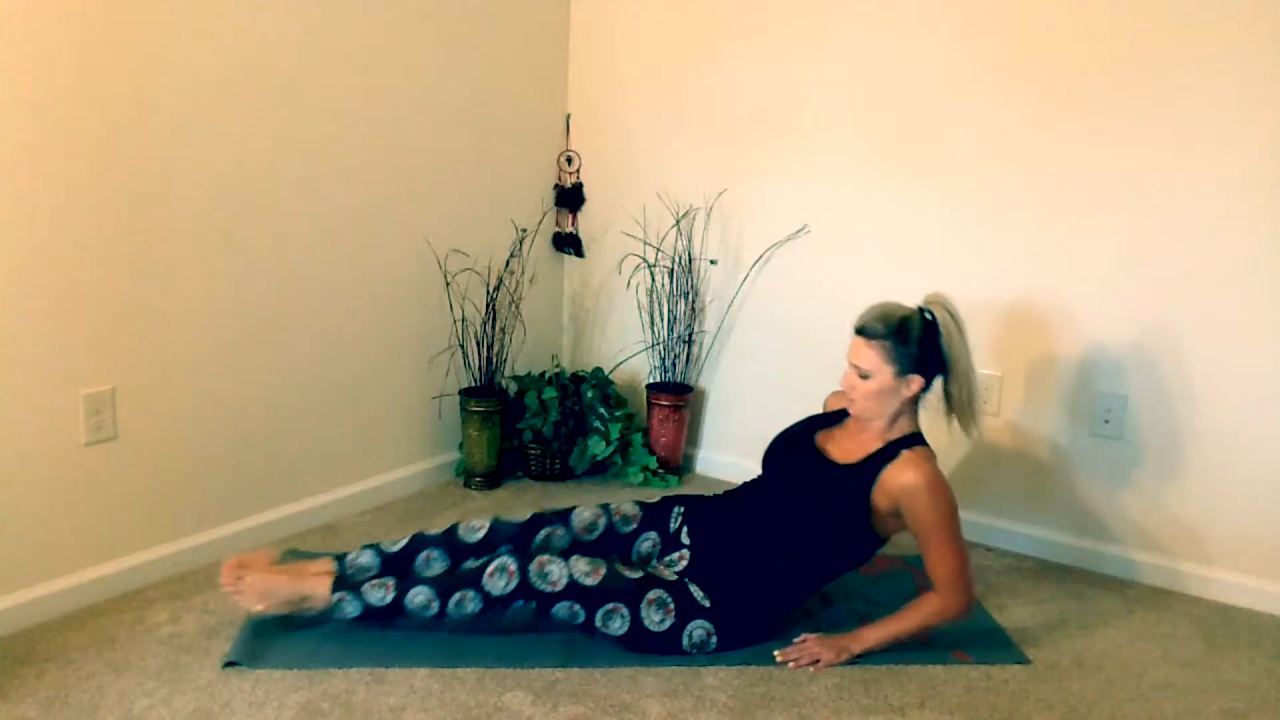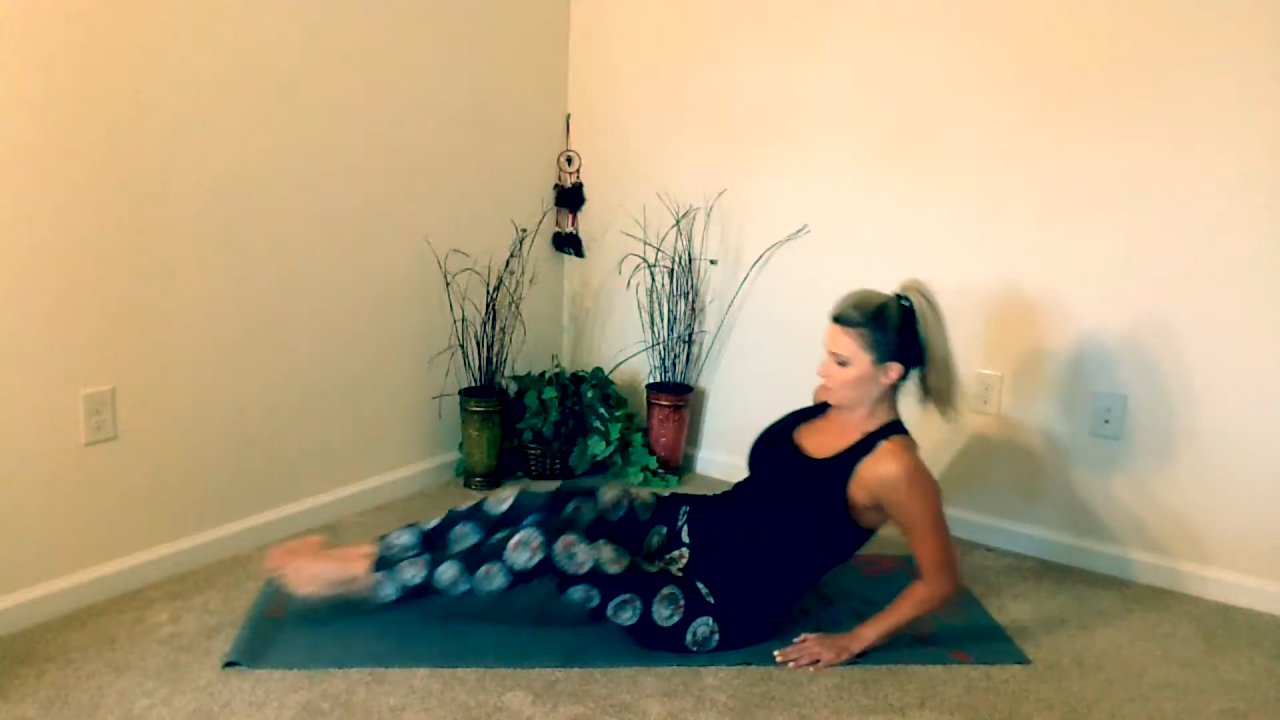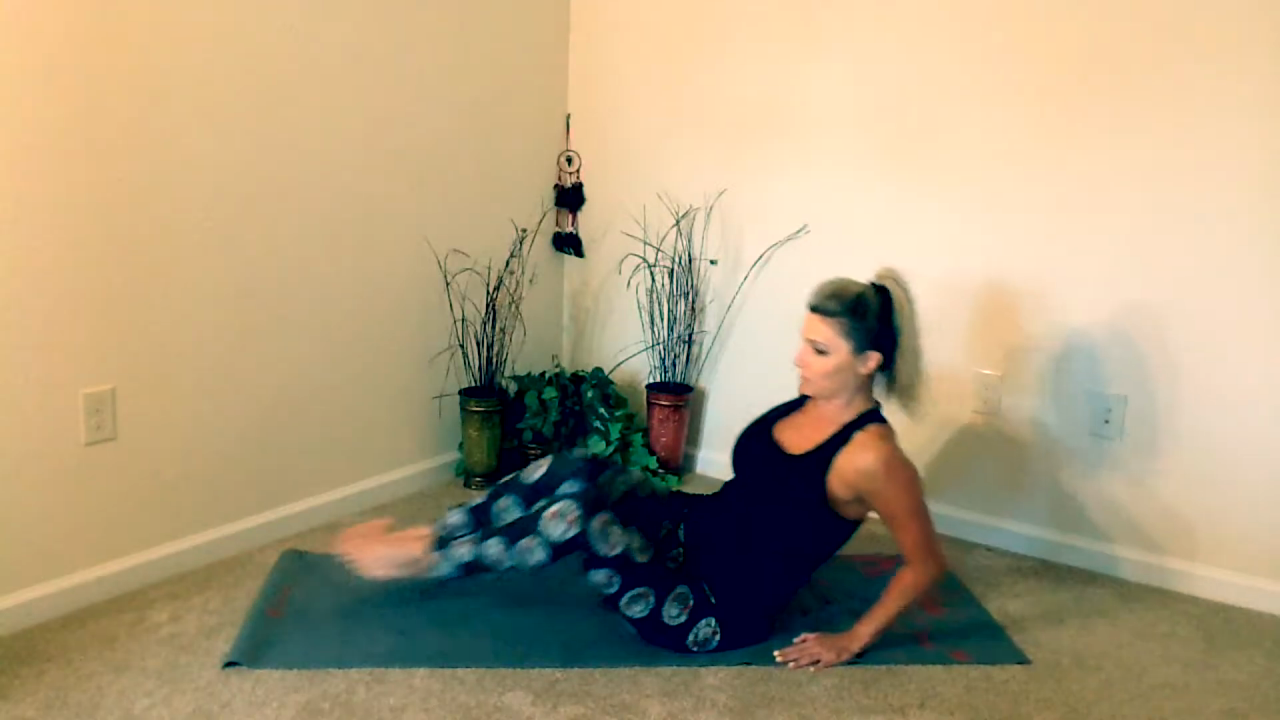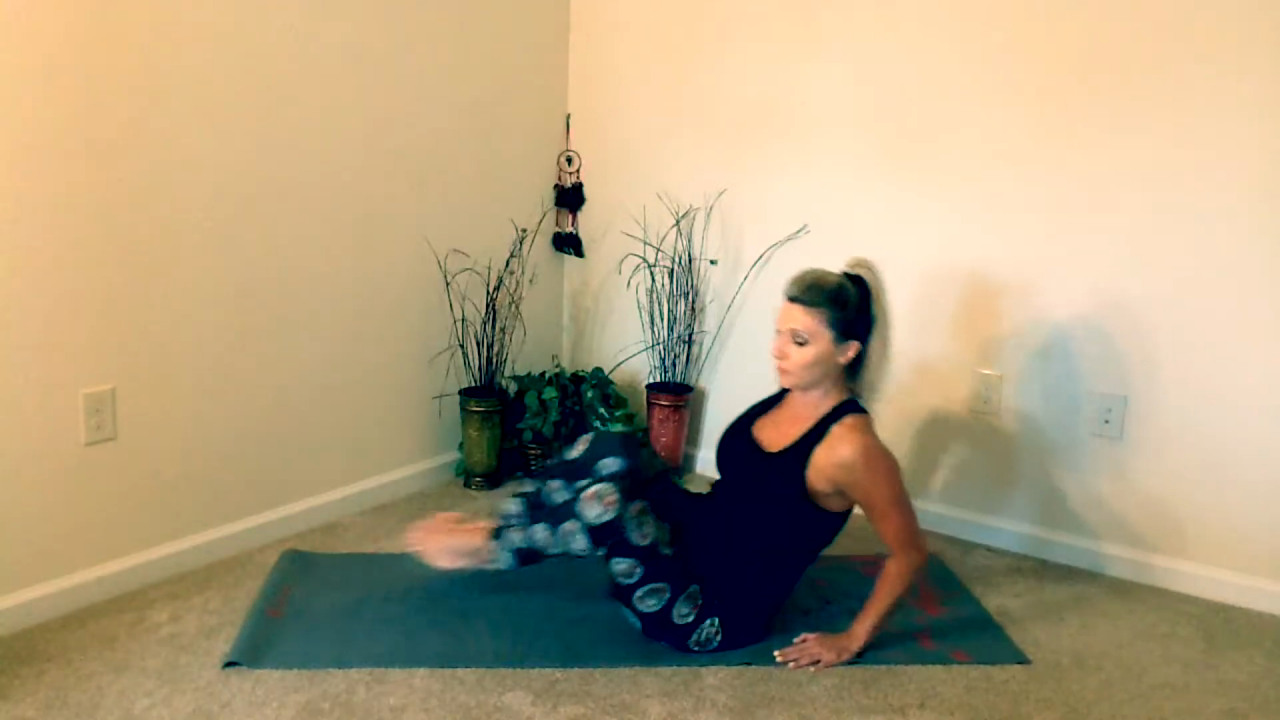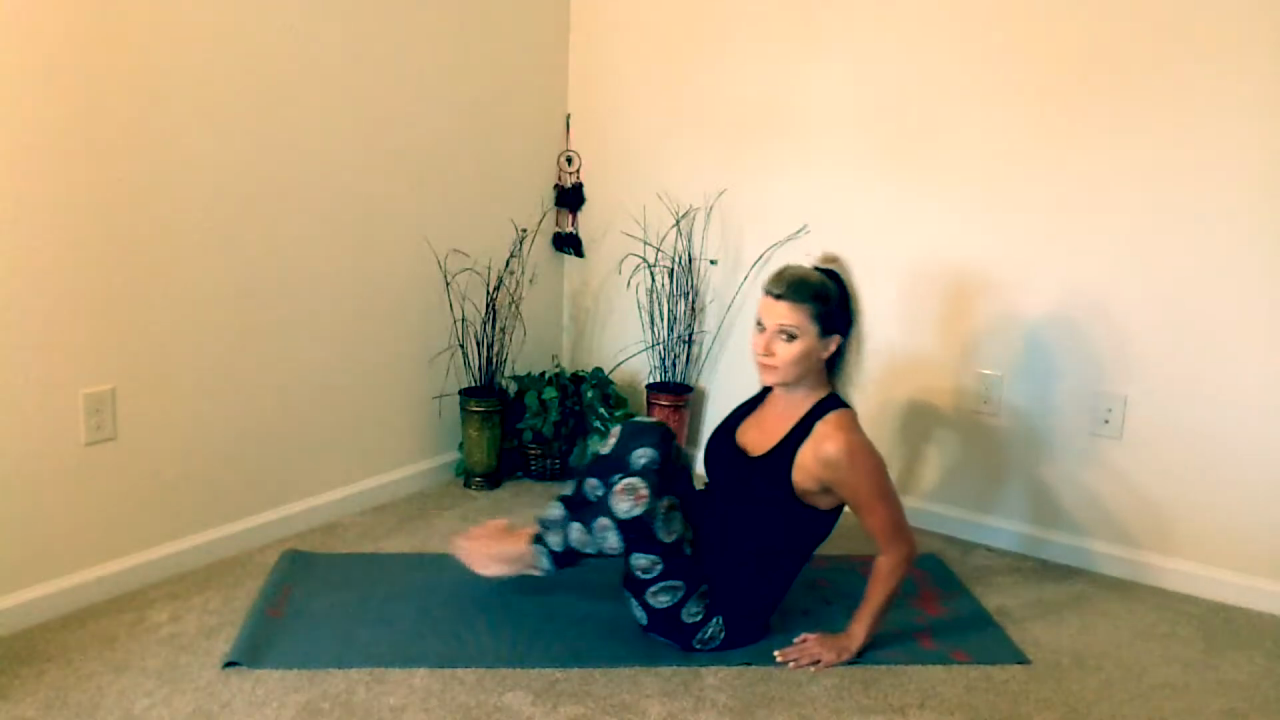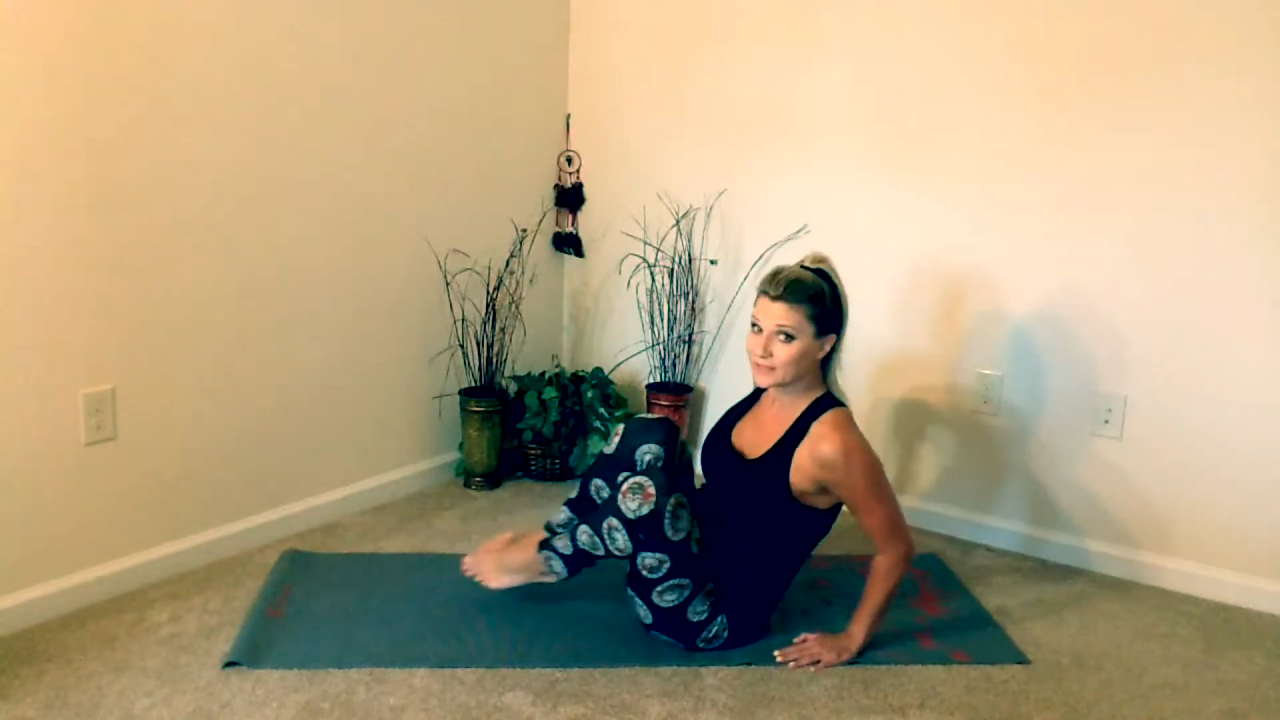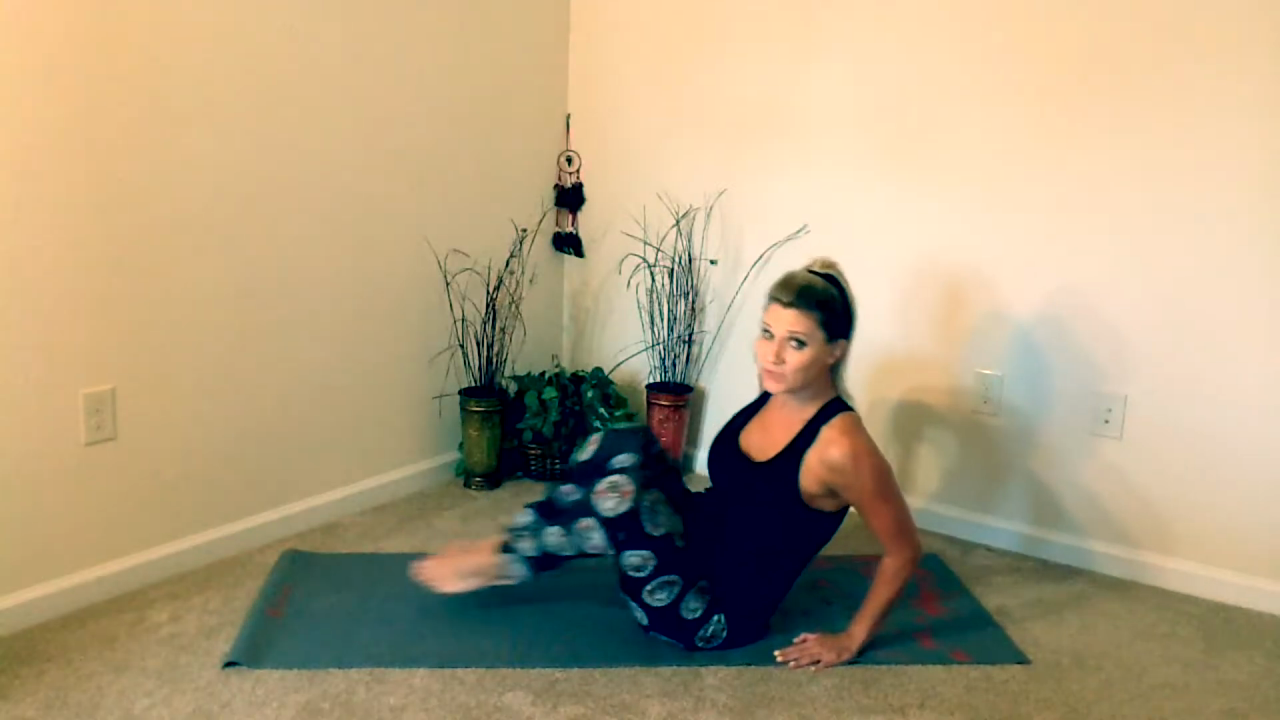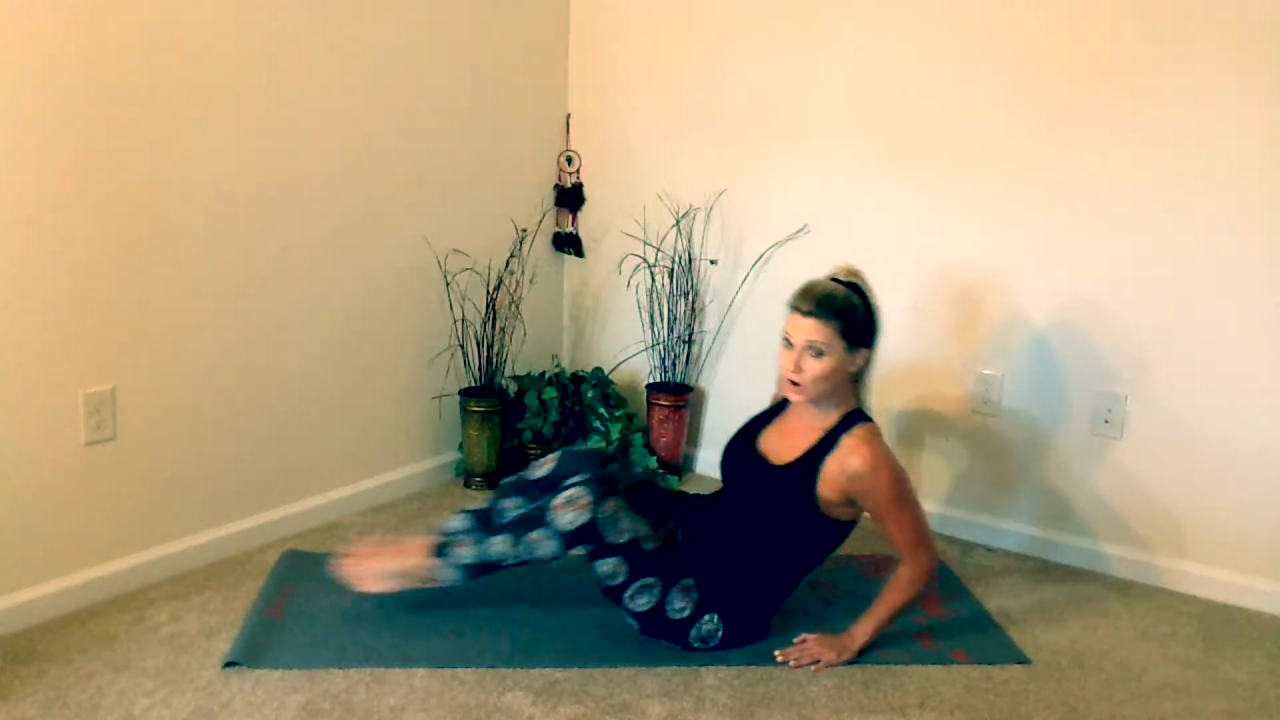
dt=0.1s
person 1, frame 1
left shoulder: (912, 478)
right shoulder: (844, 410)
left elbow: (954, 594)
left wrist: (852, 642)
left hip: (718, 612)
right hip: (691, 531)
left knee: (527, 577)
right knee: (512, 538)
left ankle: (323, 597)
right ankle: (325, 576)
person 1, frame 2
left shoulder: (893, 469)
right shoulder: (832, 402)
left elbow: (940, 581)
left wrist: (851, 641)
left hip: (720, 608)
right hip: (694, 528)
left knee: (549, 548)
right knee: (543, 508)
left ankle: (363, 576)
right ankle: (365, 560)
person 1, frame 3
left shoulder: (872, 456)
right shoulder: (811, 398)
left elbow: (927, 564)
left wrist: (851, 642)
left hip: (708, 616)
right hip: (693, 535)
left knee: (573, 505)
right knee: (573, 472)
left ankle: (434, 554)
right ankle: (444, 539)
person 1, frame 4
left shoulder: (848, 446)
right shoulder: (799, 389)
left elbow: (908, 554)
left wrist: (851, 640)
left hip: (708, 613)
right hip: (703, 529)
left knee: (611, 488)
right knee: (612, 454)
left ankle: (497, 547)
right ankle: (501, 534)
person 1, frame 5
left shoulder: (835, 443)
right shoulder: (777, 389)
left elbow: (897, 550)
left wrist: (850, 640)
left hip: (709, 616)
right hip: (700, 546)
left knee: (638, 477)
right knee: (642, 442)
left ankle: (540, 550)
right ankle: (548, 541)
person 1, frame 6
left shoulder: (831, 443)
right shoulder: (771, 389)
left elbow: (895, 549)
left wrist: (850, 639)
left hip: (712, 614)
right hip: (703, 544)
left knee: (643, 475)
right knee: (647, 439)
left ankle: (548, 558)
right ankle: (555, 547)
person 1, frame 7
left shoulder: (843, 448)
right shoulder: (779, 390)
left elbow: (902, 553)
left wrist: (849, 640)
left hip: (711, 611)
left knee: (625, 481)
right knee: (625, 451)
left ankle: (505, 560)
right ankle: (515, 546)
person 1, frame 8
left shoulder: (861, 459)
right shoulder: (795, 396)
left elbow: (920, 561)
left wrist: (850, 641)
left hip: (708, 613)
right hip: (698, 534)
left knee: (584, 495)
right knee: (580, 468)
left ankle: (436, 563)
right ankle: (443, 550)
